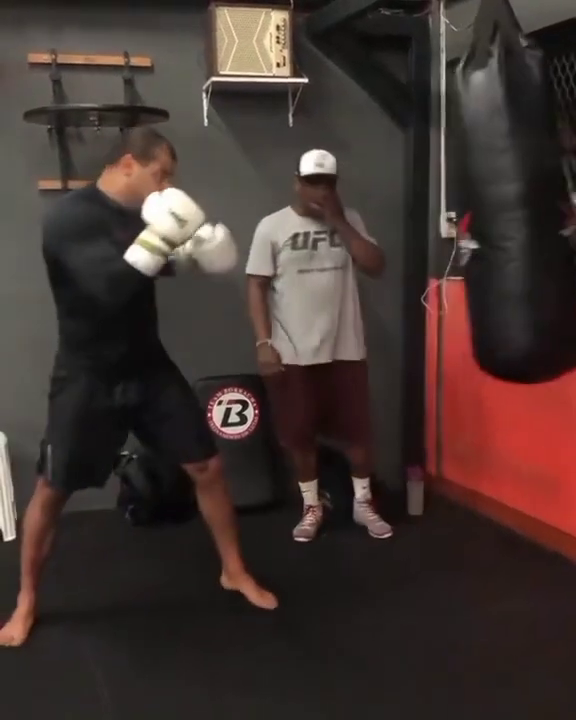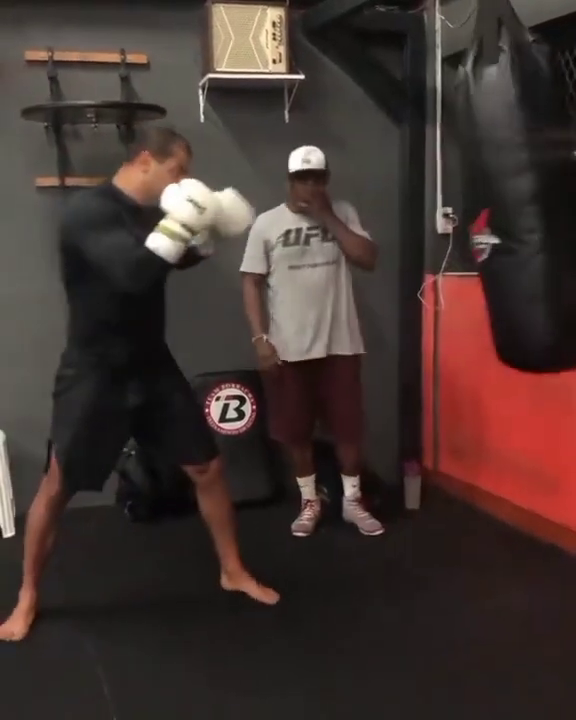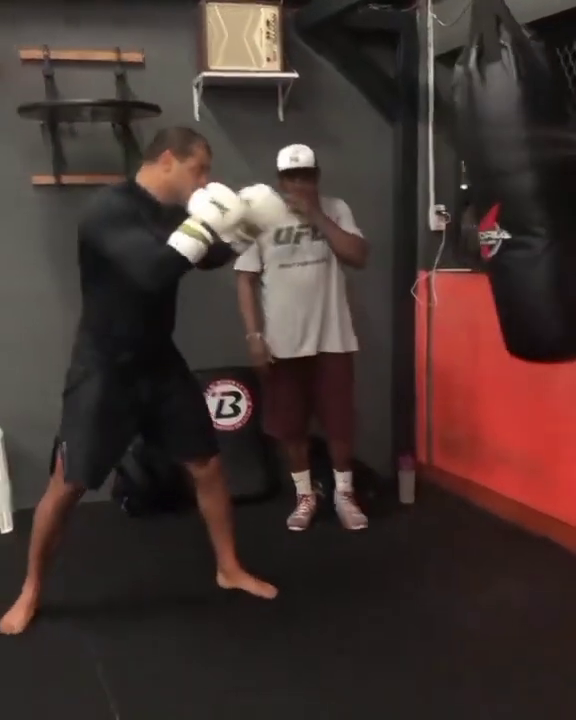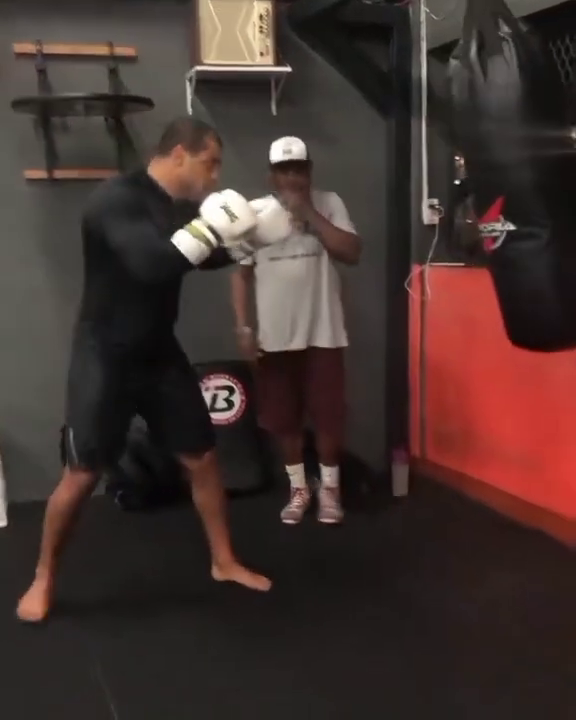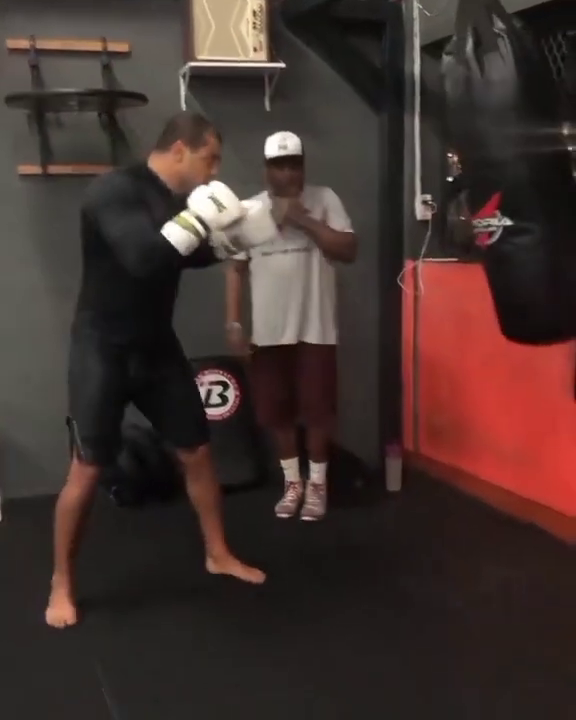
dt=0.1s
person 1, frame 1
left shoulder: (136, 211)
right shoulder: (70, 217)
right elbow: (112, 289)
left wrist: (190, 249)
right wrist: (159, 235)
left hip: (149, 367)
right hip: (89, 376)
left knee: (208, 468)
right knee: (51, 491)
left ankle: (235, 573)
person 1, frame 2
left shoulder: (147, 209)
right shoulder: (88, 212)
left elbow: (175, 257)
right elbow: (134, 274)
right wrist: (177, 221)
left hip: (152, 365)
right hip: (95, 373)
left knee: (208, 470)
right knee: (57, 487)
left ankle: (233, 571)
person 1, frame 3
left shoulder: (168, 207)
right shoulder: (109, 209)
left elbow: (205, 257)
right elbow: (152, 271)
left wrist: (242, 228)
right wrist: (202, 223)
left hip: (159, 362)
right hip: (104, 369)
left knee: (208, 467)
right knee: (67, 486)
left ankle: (230, 569)
person 1, frame 4
left shoulder: (177, 201)
right shoulder: (116, 197)
left elbow: (197, 256)
right elbow: (150, 265)
left wrist: (240, 236)
right wrist: (212, 226)
left hip: (158, 351)
right hip: (103, 355)
left knee: (202, 459)
right knee: (81, 476)
left ankle: (224, 562)
right ankle: (44, 579)
person 1, frame 5
left shoulder: (176, 196)
right shoulder: (114, 191)
left elbow: (193, 254)
right elbow: (143, 258)
left wrist: (229, 231)
right wrist: (198, 217)
left hip: (156, 344)
right hip: (104, 348)
left knee: (197, 455)
right knee: (87, 472)
left ankle: (219, 555)
right ankle: (62, 583)
person 2, frame 1
left shoulder: (348, 219)
right shoulder: (272, 227)
left elbow: (376, 267)
right elbow: (257, 287)
left wrist: (340, 223)
right wrist: (264, 342)
left hip: (345, 348)
right hip: (293, 352)
left knee: (356, 428)
right knee: (298, 434)
left ankle: (363, 503)
right ankle: (312, 507)
person 2, frame 2
left shoulder: (343, 213)
right shoulder: (266, 223)
left elbow: (369, 259)
right elbow: (252, 283)
left wrist: (328, 219)
right wrist: (260, 337)
left hip: (340, 343)
right hip: (289, 347)
left knee: (348, 425)
right knee: (295, 430)
left ankle: (353, 500)
right ankle: (309, 501)
person 2, frame 3
left shoulder: (335, 210)
left elbow: (359, 257)
right elbow: (246, 281)
left wrist: (318, 217)
right wrist: (254, 335)
left hip: (332, 339)
right hip: (282, 344)
left knee: (339, 421)
right knee: (289, 426)
left ankle: (343, 494)
right ankle: (305, 496)
person 2, frame 4
left shoulder: (328, 204)
left elbow: (352, 252)
right elbow: (241, 274)
left wrist: (310, 216)
right wrist: (243, 327)
left hip: (323, 333)
right hip: (275, 337)
left knee: (327, 414)
right knee: (284, 418)
left ankle: (329, 488)
right ankle: (299, 488)
person 2, frame 5
left shoulder: (324, 200)
left elbow: (349, 251)
right elbow: (236, 268)
left wrist: (305, 220)
right wrist: (233, 322)
left hip: (315, 329)
right hip: (268, 332)
left knee: (318, 409)
right knee: (278, 412)
left ankle: (317, 484)
right ankle: (292, 483)
